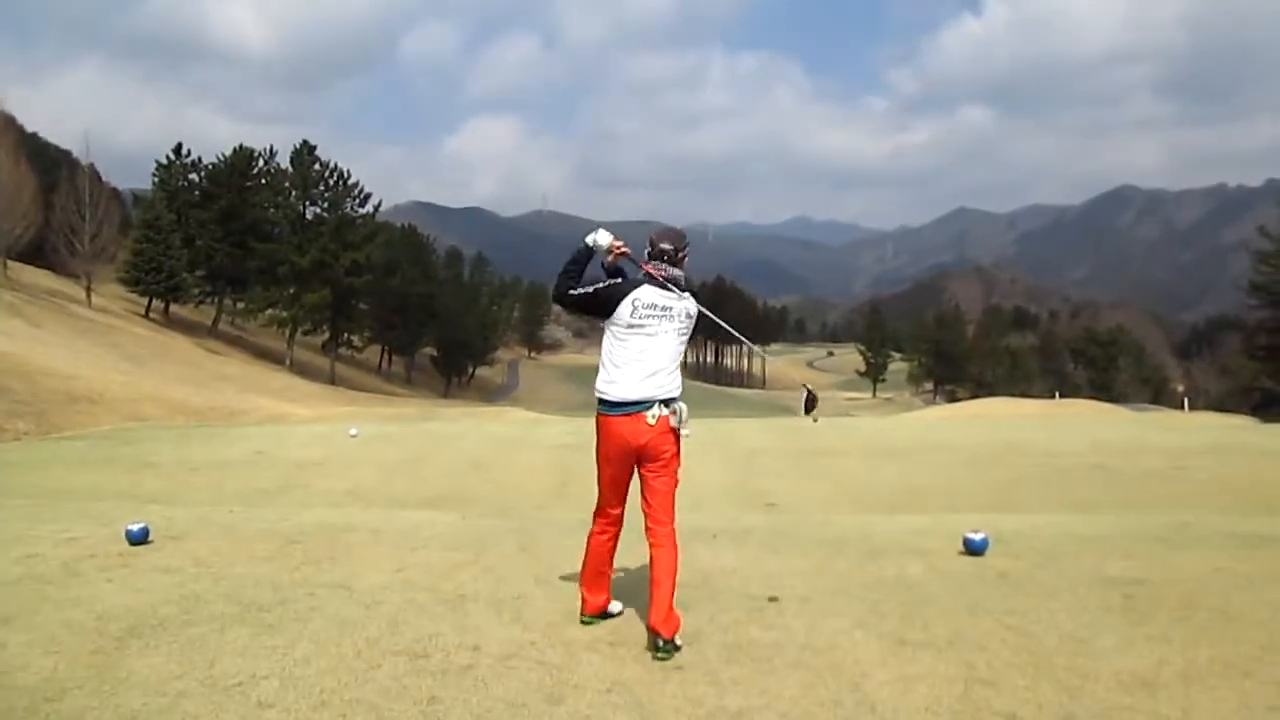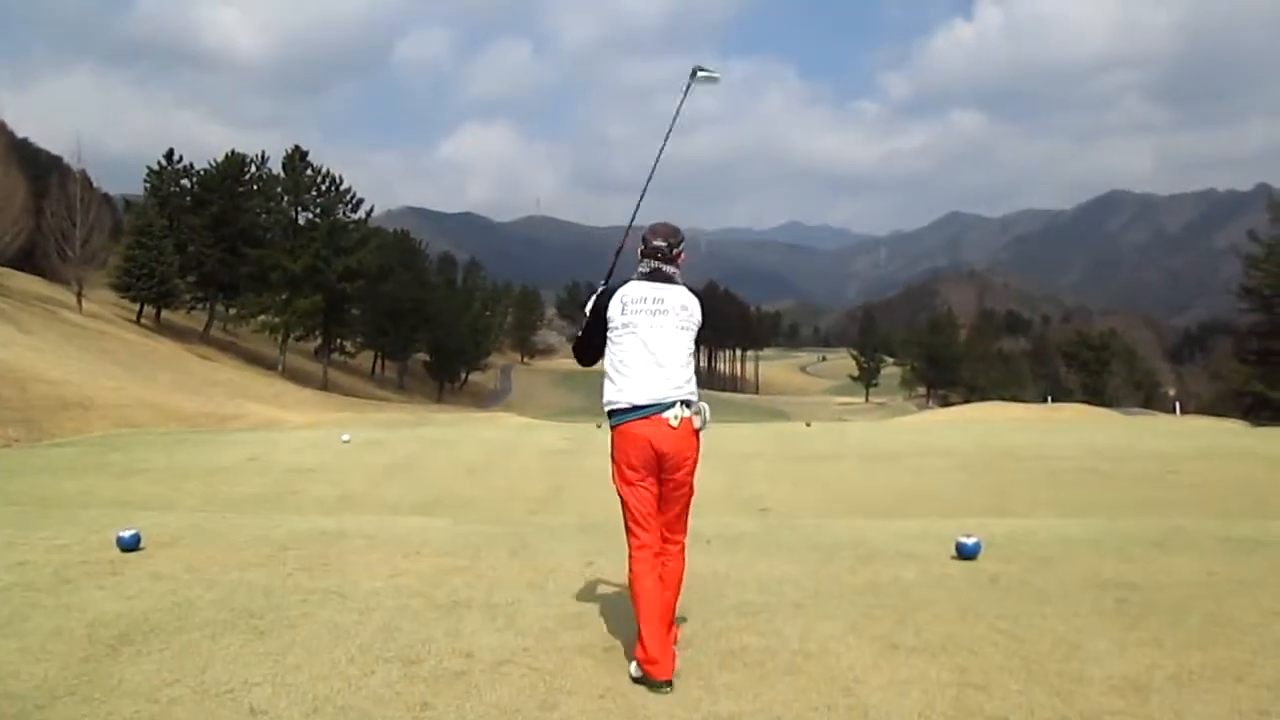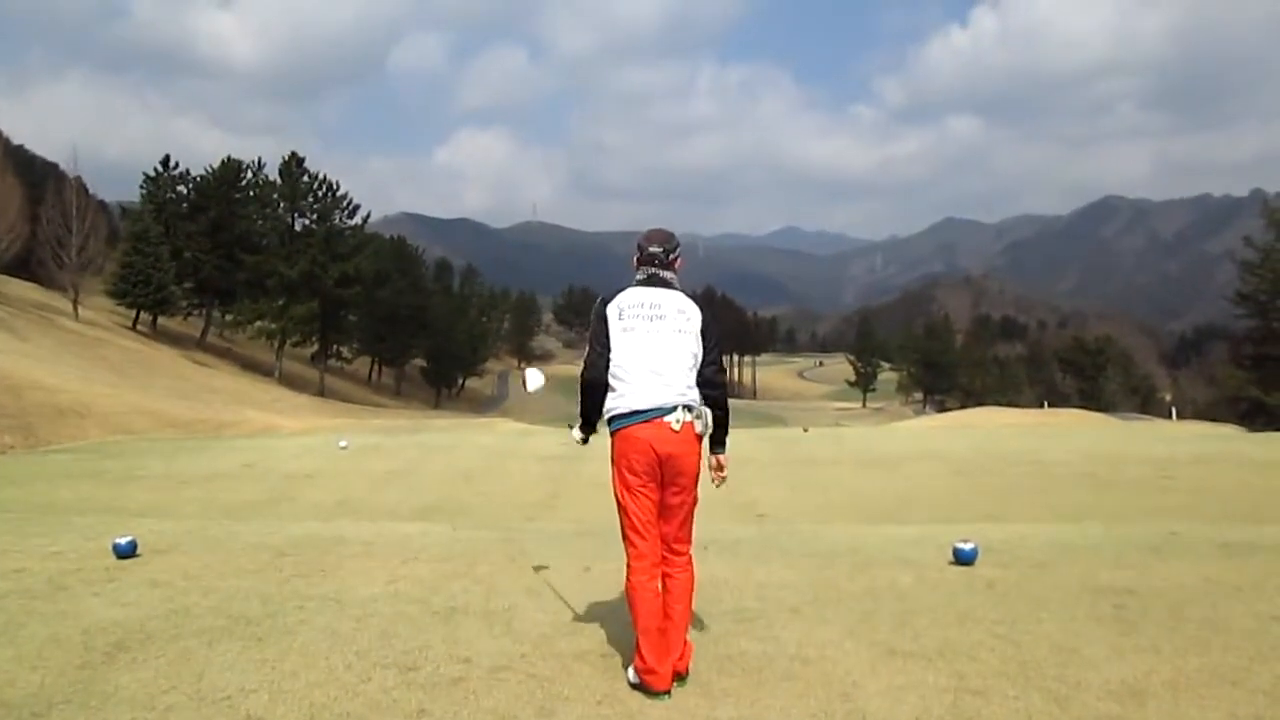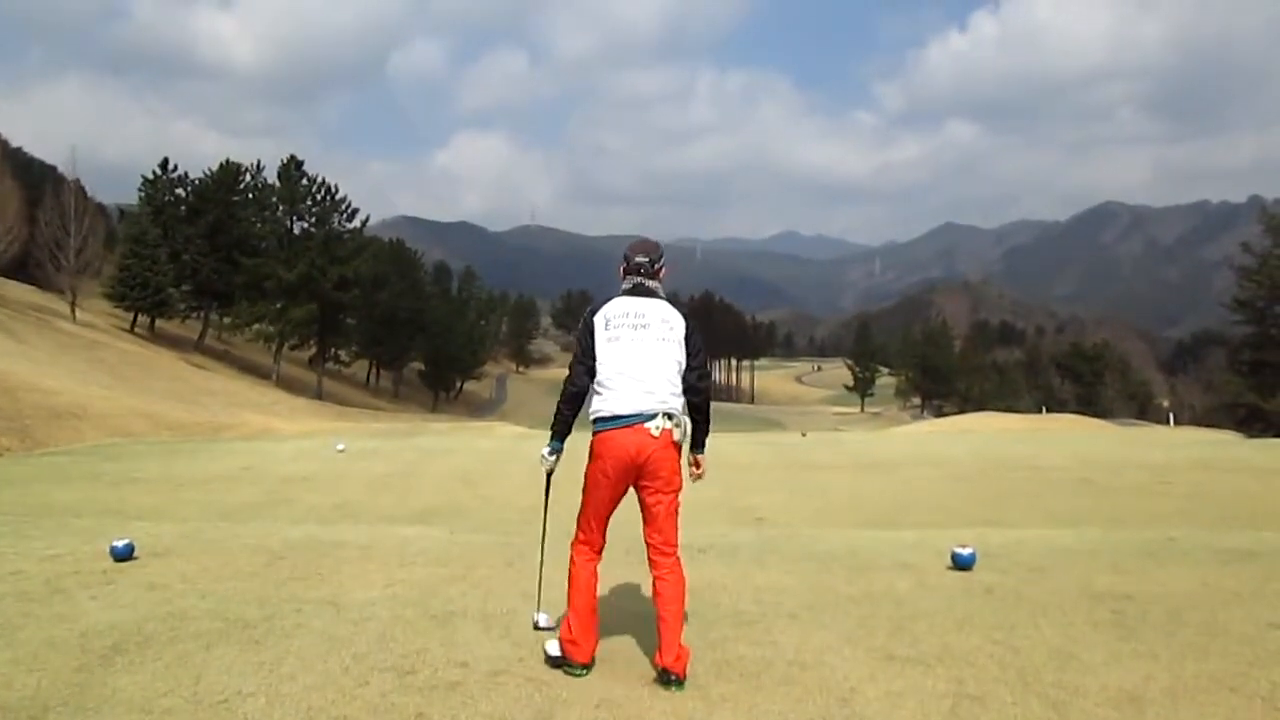
dt=0.5s
person 1, frame 1
left shoulder: (623, 293)
right shoulder: (690, 306)
left elbow: (562, 295)
left wrist: (590, 247)
right wrist: (614, 269)
left hip: (616, 420)
right hip: (661, 422)
left knee: (608, 516)
right knee: (661, 527)
left ankle: (594, 602)
right ankle: (664, 630)
person 1, frame 2
left shoulder: (615, 296)
right shoulder: (692, 304)
left elbow: (584, 355)
left wrist: (593, 308)
left hip: (632, 429)
right hip: (682, 426)
left knee: (643, 545)
right knee: (672, 540)
left ankle: (654, 661)
right ankle: (662, 641)
person 1, frame 3
left shoulder: (612, 306)
right shoulder: (694, 312)
left elbow: (594, 375)
right elbow: (714, 381)
left wrist: (585, 426)
right wrist: (718, 445)
left hip: (633, 434)
right hip: (683, 433)
left knee: (642, 554)
right knee: (677, 551)
left ankle: (653, 671)
right ankle: (676, 660)
person 1, frame 4
left shoulder: (600, 315)
right shoulder: (679, 320)
left elbow: (577, 383)
right elbow: (698, 387)
left wrist: (556, 441)
right wrist: (698, 446)
left hip: (611, 438)
right hip: (662, 439)
left knee: (588, 545)
right knee: (665, 553)
left ankle: (576, 649)
right ankle: (672, 662)
